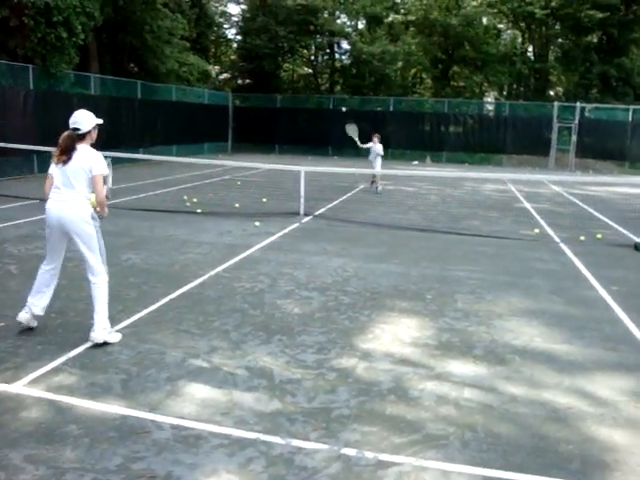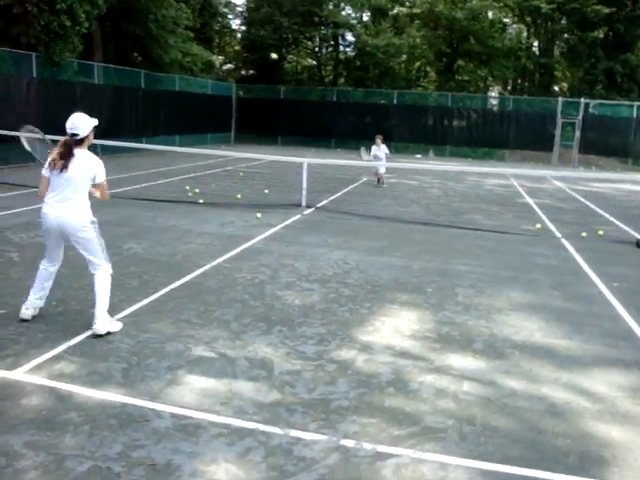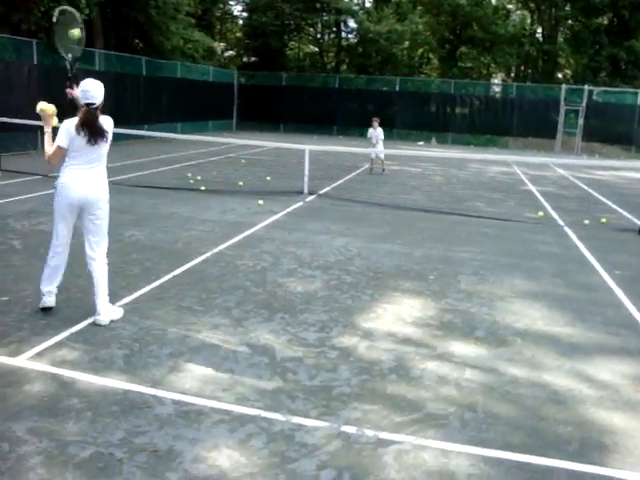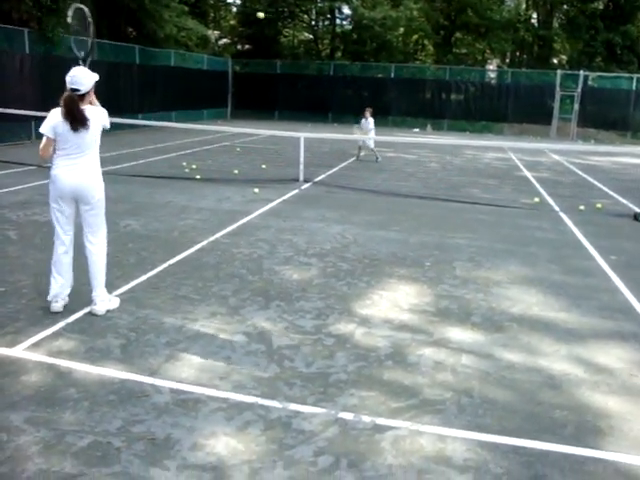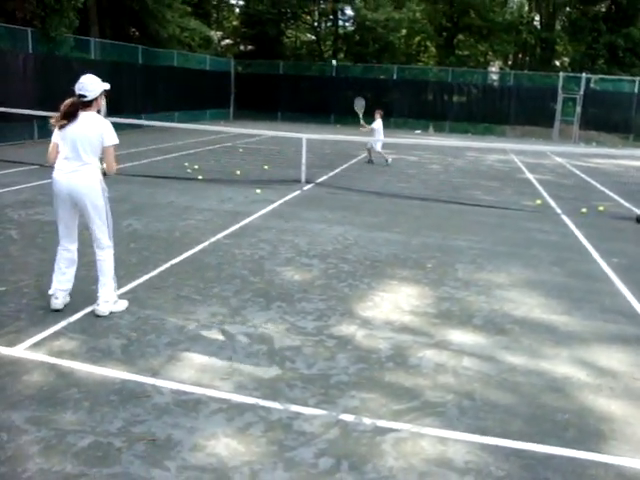
dt=0.3s
person 1, frame 1
left shoulder: (60, 156)
right shoulder: (94, 157)
left elbow: (47, 192)
right elbow: (100, 197)
right wrist: (103, 210)
left hip: (53, 211)
right hip: (78, 215)
left knee: (50, 264)
right knee: (97, 272)
left ankle: (30, 311)
right ankle: (100, 329)
person 1, frame 2
left shoulder: (54, 157)
right shoulder: (94, 162)
left elbow: (42, 193)
right elbow: (104, 196)
left hip: (51, 216)
right hip: (78, 219)
left knee: (50, 262)
right knee: (101, 268)
left ankle: (30, 307)
right ankle: (101, 321)
person 1, frame 3
left shoulder: (70, 126)
right shoulder: (108, 124)
left elbow: (51, 160)
left wrist: (48, 129)
right wrist: (80, 97)
left hip: (69, 188)
right hip: (96, 192)
left knee: (59, 244)
right knee: (96, 252)
left ankle: (48, 294)
right ankle: (103, 310)
person 1, frame 4
left shoulder: (56, 116)
right shoulder: (99, 115)
left elbow: (44, 154)
right wrist: (93, 100)
left hip: (61, 180)
right hip: (89, 182)
left knee: (63, 240)
right knee: (95, 241)
left ankle: (58, 297)
right ankle: (100, 299)
person 1, frame 5
left shoulder: (63, 123)
right shoulder: (103, 125)
left elbow: (51, 159)
right elbow: (111, 168)
right wrist: (101, 167)
left hip: (62, 182)
right hip: (89, 185)
left knee: (67, 242)
right knee: (102, 244)
left ankle: (59, 294)
right ankle: (106, 300)
